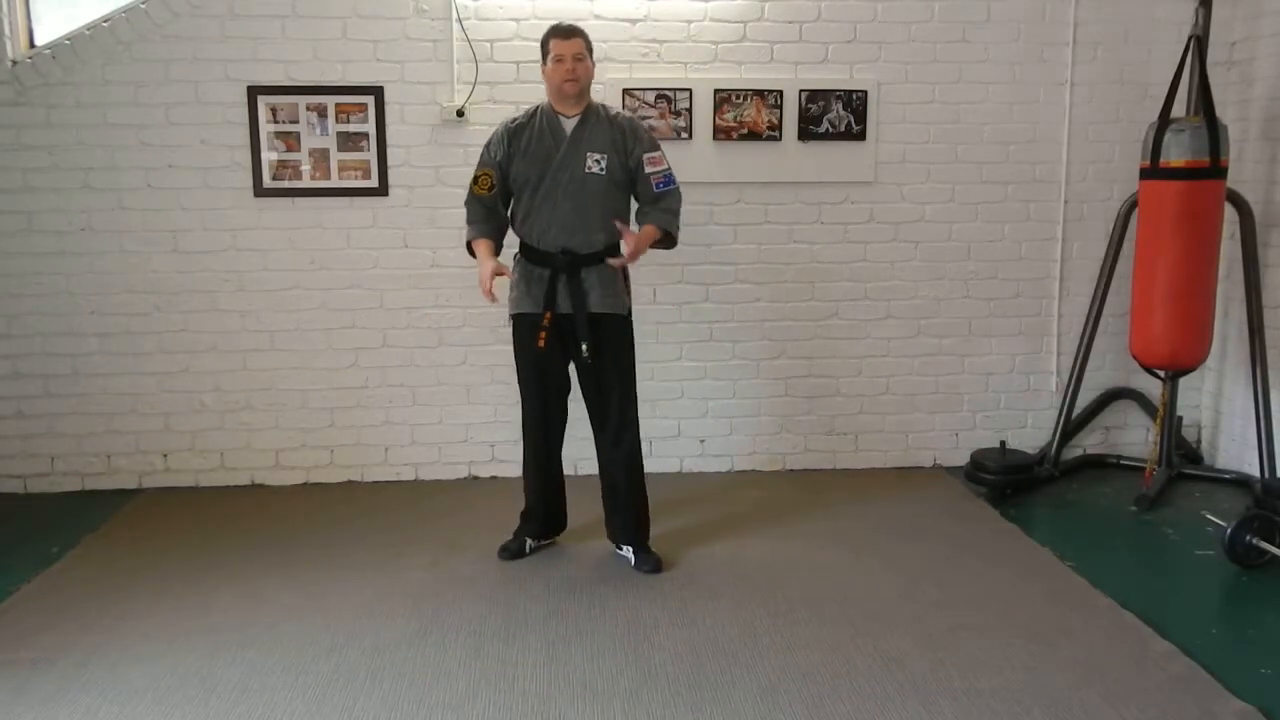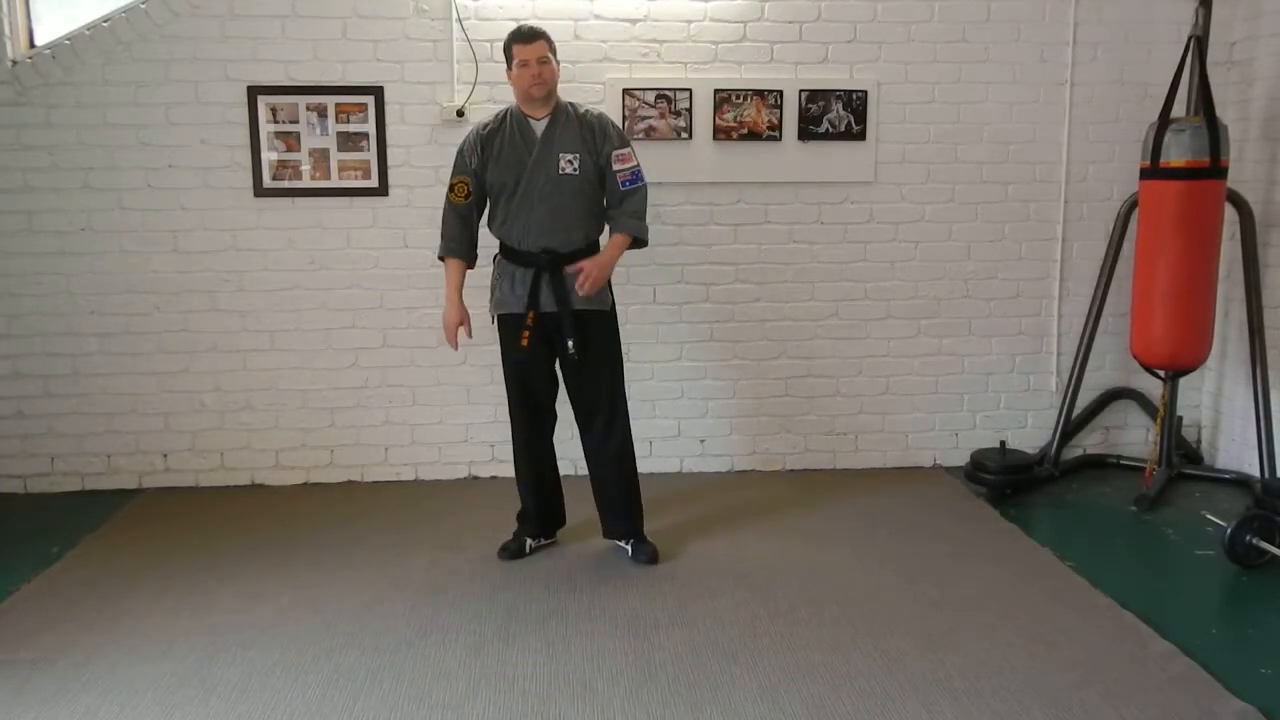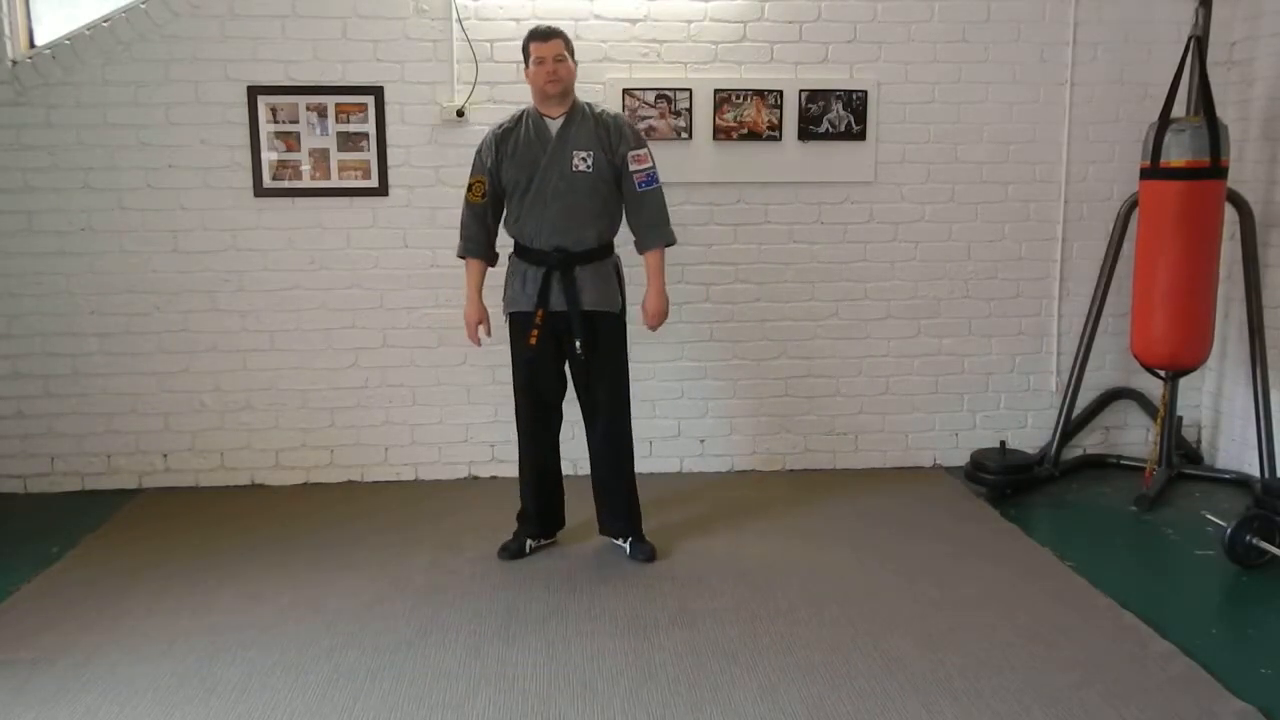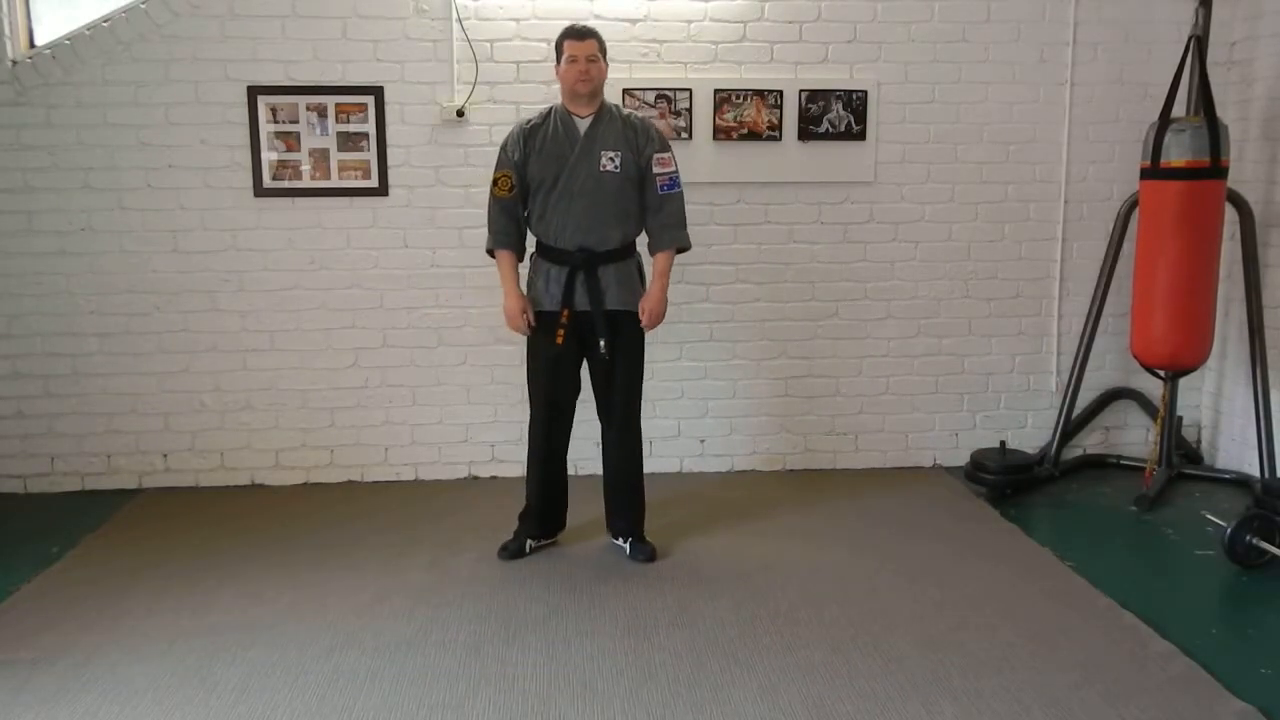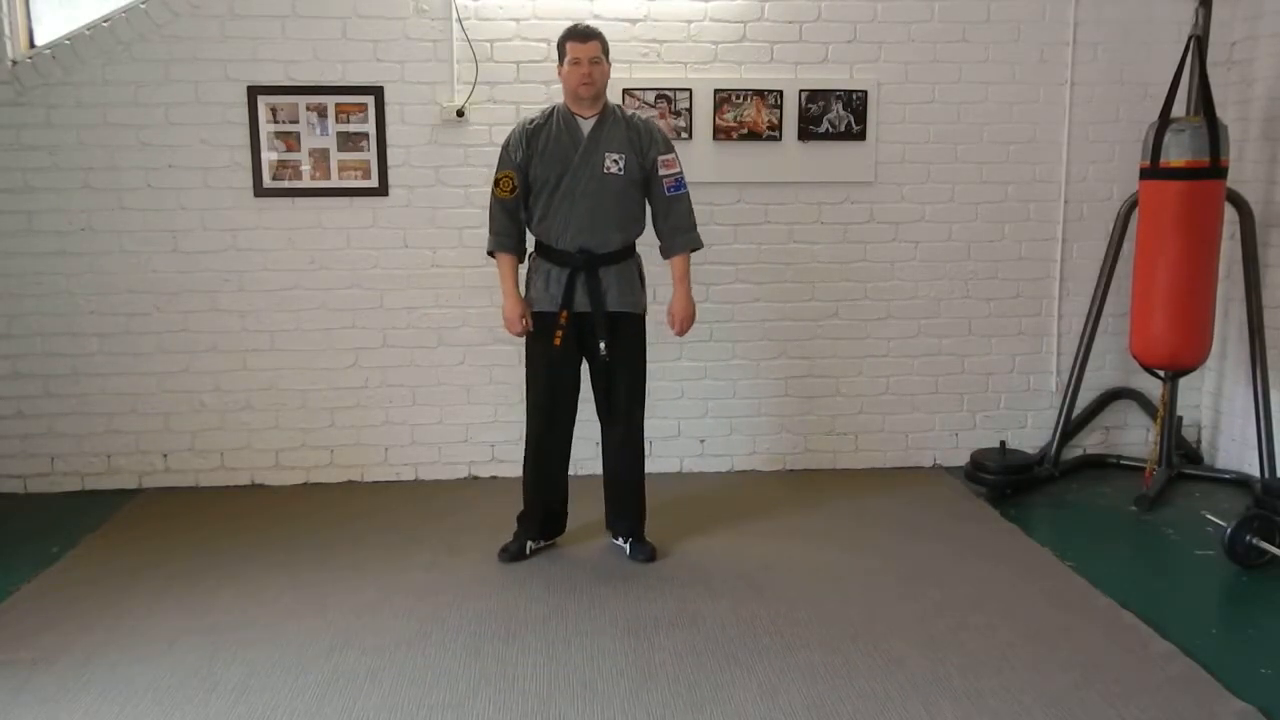
dt=0.4s
person 1, frame 1
left shoulder: (626, 132)
right shoulder: (512, 135)
left elbow: (663, 199)
right elbow: (482, 204)
left wrist: (643, 237)
right wrist: (486, 255)
left hip: (602, 288)
right hip: (535, 289)
left knee: (615, 416)
right knee: (541, 415)
left ankle: (630, 535)
right ankle: (540, 526)
person 1, frame 2
left shoulder: (596, 129)
right shoulder: (483, 141)
left elbow: (629, 202)
right elbow: (459, 220)
left wrist: (607, 259)
right wrist: (453, 298)
left hip: (584, 286)
right hip: (518, 288)
left knee: (603, 410)
right knee: (529, 414)
left ankle: (626, 527)
right ankle: (537, 524)
person 1, frame 3
left shoulder: (613, 131)
right shoulder: (500, 140)
left elbow: (646, 209)
right elbow: (478, 221)
left wrist: (655, 285)
right wrist: (473, 296)
left hip: (596, 285)
right hip: (530, 287)
left knee: (608, 412)
right knee: (536, 414)
left ankle: (623, 527)
right ankle: (538, 524)
person 1, frame 4
left shoulder: (639, 133)
right shoulder: (526, 137)
left elbow: (664, 214)
right elbow: (505, 217)
left wrist: (657, 287)
right wrist: (512, 290)
left hip: (619, 286)
right hip: (550, 287)
left knee: (621, 413)
right knee: (548, 413)
left ankle: (627, 528)
right ankle: (538, 525)
person 1, frame 5
left shoulder: (642, 134)
right shoulder: (528, 136)
left elbow: (673, 214)
right elbow: (506, 220)
left wrist: (681, 290)
right wrist: (510, 293)
left hip: (617, 287)
right hip: (550, 288)
left knee: (622, 414)
right knee: (547, 416)
left ankle: (627, 528)
right ankle: (538, 527)
